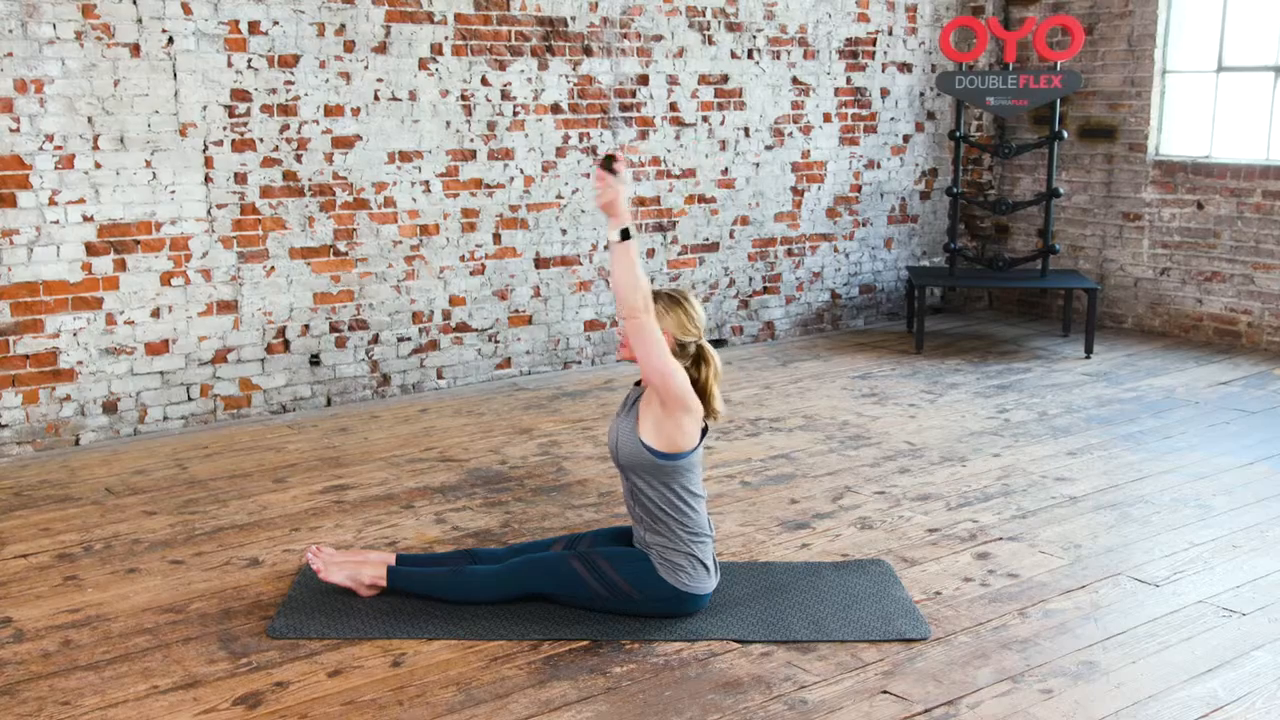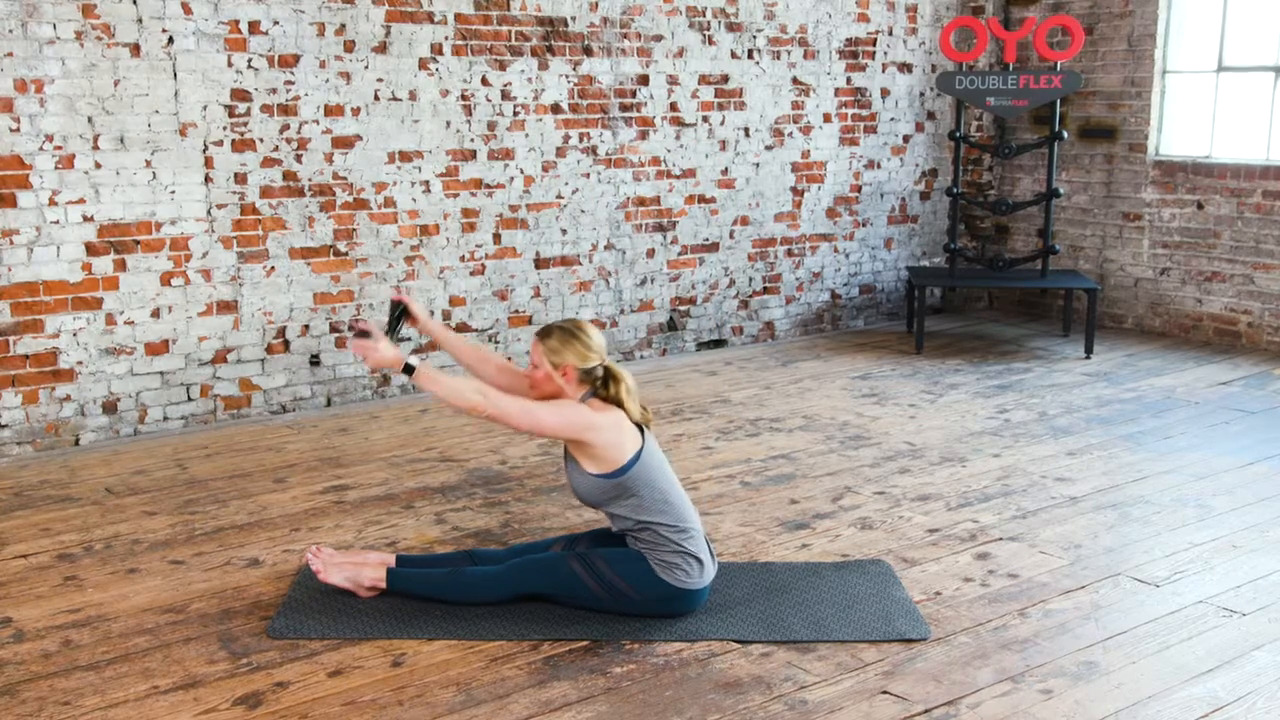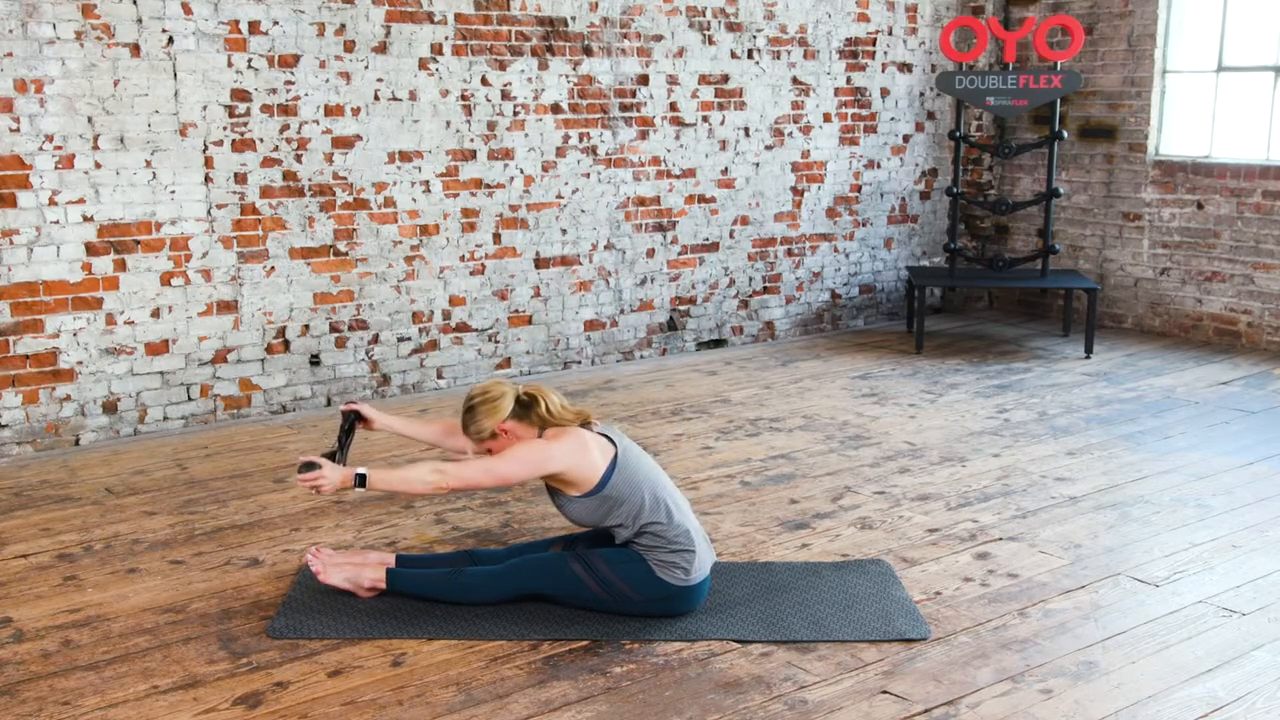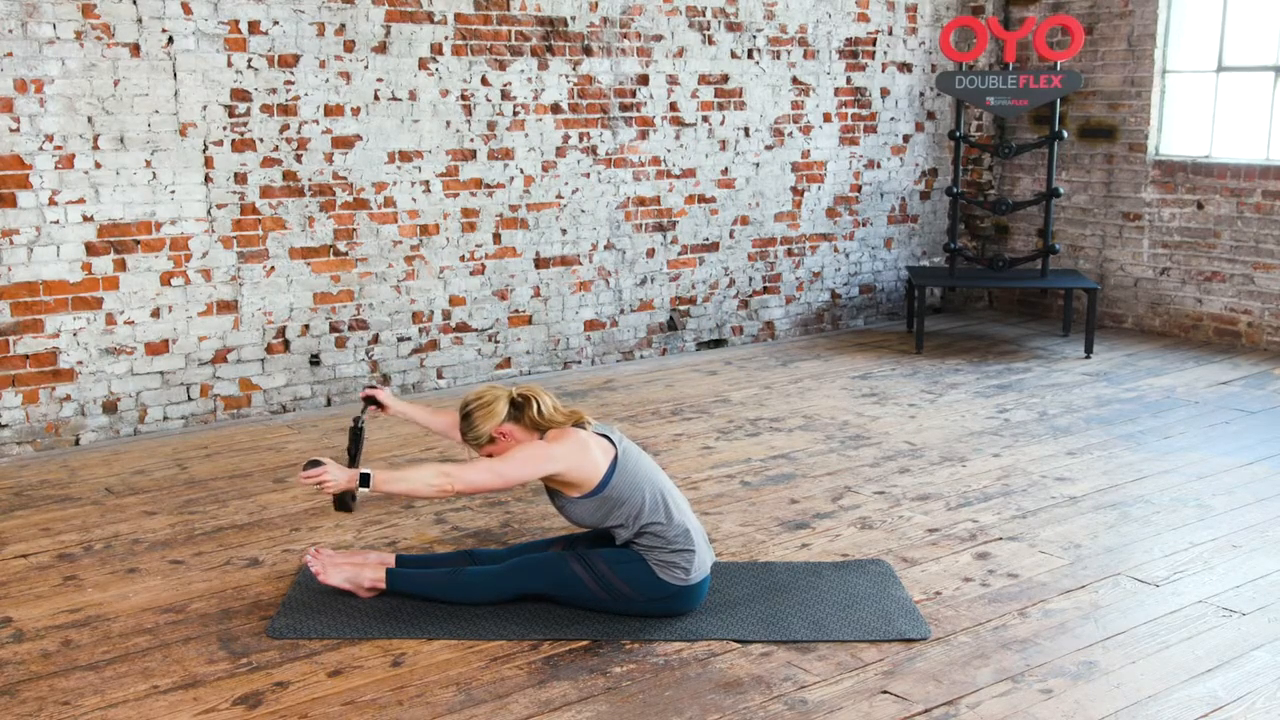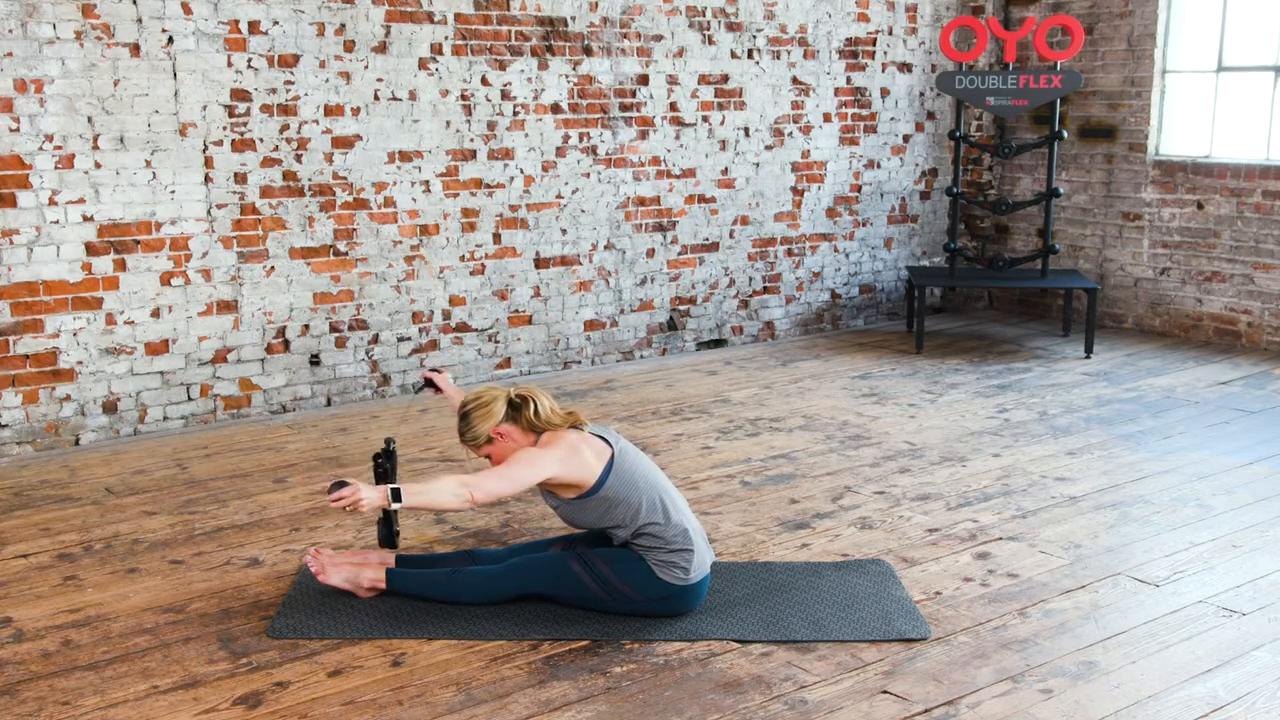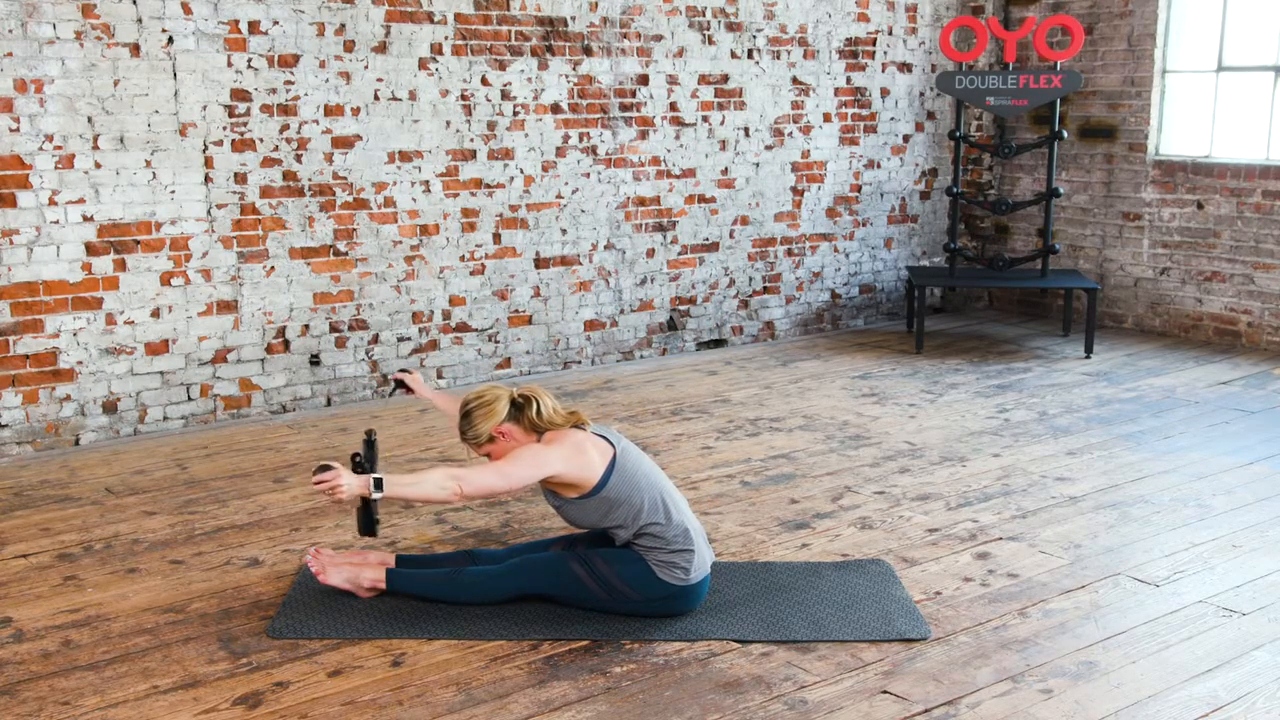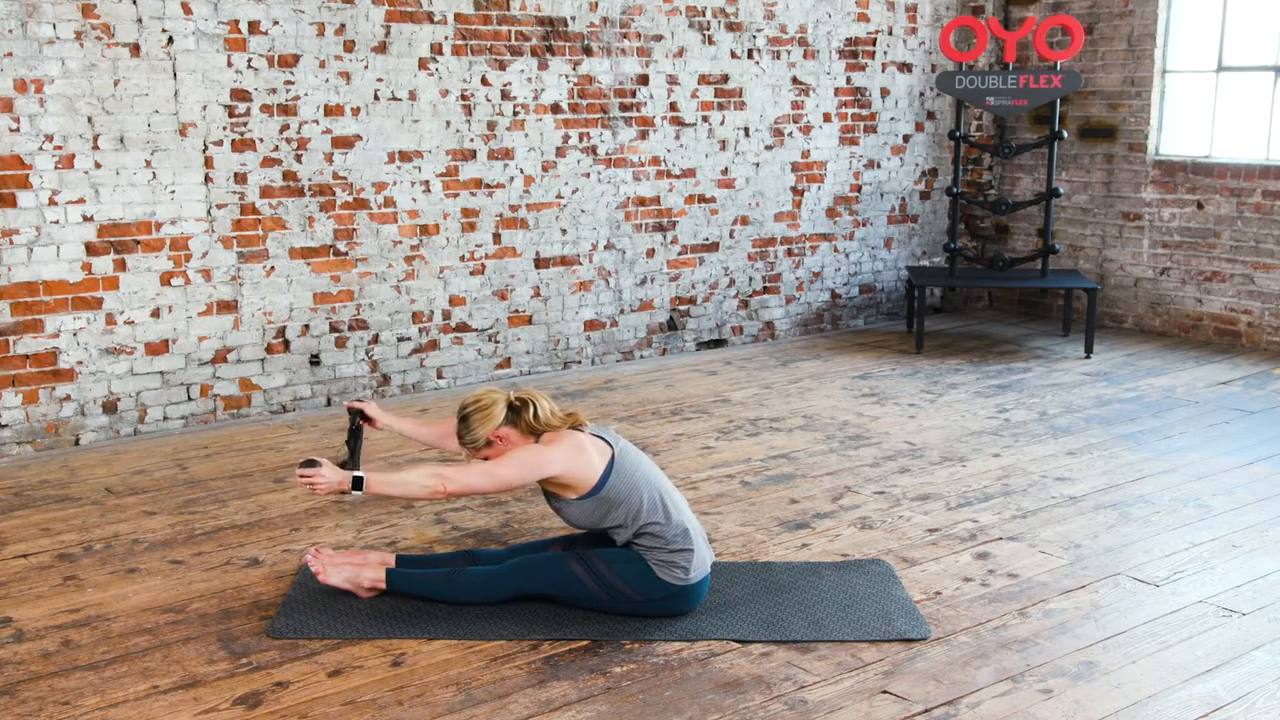
dt=0.7s
person 1, frame 1
left shoulder: (676, 400)
right shoulder: (654, 387)
left elbow: (637, 314)
right elbow: (639, 308)
left wrist: (621, 225)
right wrist: (617, 219)
left hip: (674, 579)
right hip: (652, 547)
left knee: (526, 577)
right knee: (515, 555)
left ankle: (378, 577)
right ankle: (384, 561)
person 1, frame 2
left shoulder: (592, 420)
right shoulder: (586, 397)
left elbow: (484, 403)
right elbow: (501, 373)
left wrist: (400, 362)
right wrist: (430, 326)
left hip: (672, 579)
right hip: (654, 550)
left knee: (522, 576)
right knee: (513, 558)
left ankle: (379, 577)
right ankle: (385, 562)
person 1, frame 3
left shoulder: (556, 448)
right shoulder: (555, 426)
left elbow: (444, 478)
right elbow: (455, 435)
left wrist: (351, 477)
right wrist: (382, 420)
left hip: (671, 578)
right hip: (653, 549)
left knee: (523, 576)
right knee: (508, 557)
left ankle: (378, 578)
right ankle: (383, 563)
person 1, frame 4
left shoulder: (556, 450)
right shoulder: (556, 428)
left elbow: (449, 480)
right elbow: (463, 426)
left wrist: (356, 478)
right wrist: (397, 407)
left hip: (670, 578)
right hip: (651, 549)
left knee: (523, 576)
right knee: (507, 558)
left ankle: (377, 578)
right ankle: (385, 563)
person 1, frame 5
left shoulder: (552, 453)
right shoulder: (559, 433)
left elbow: (468, 491)
right elbow: (491, 416)
left wrist: (381, 495)
right wrist: (452, 393)
left hip: (669, 578)
right hip: (653, 549)
left knee: (522, 576)
right knee: (504, 557)
left ankle: (375, 579)
right ankle: (385, 561)
person 1, frame 6
left shoulder: (555, 453)
right shoulder: (558, 431)
left elbow: (457, 485)
right elbow: (483, 417)
left wrist: (365, 484)
right wrist: (426, 392)
left hip: (669, 579)
right hip: (656, 552)
left knee: (522, 576)
right knee: (508, 557)
left ankle: (375, 578)
right ankle: (385, 562)
person 1, frame 7
left shoulder: (550, 454)
right shoulder: (554, 433)
left elbow: (442, 482)
right elbow: (456, 437)
left wrist: (349, 481)
right wrist: (387, 420)
left hip: (669, 578)
right hip: (653, 549)
left knee: (520, 576)
right knee: (504, 557)
left ankle: (375, 578)
right ankle: (382, 562)
